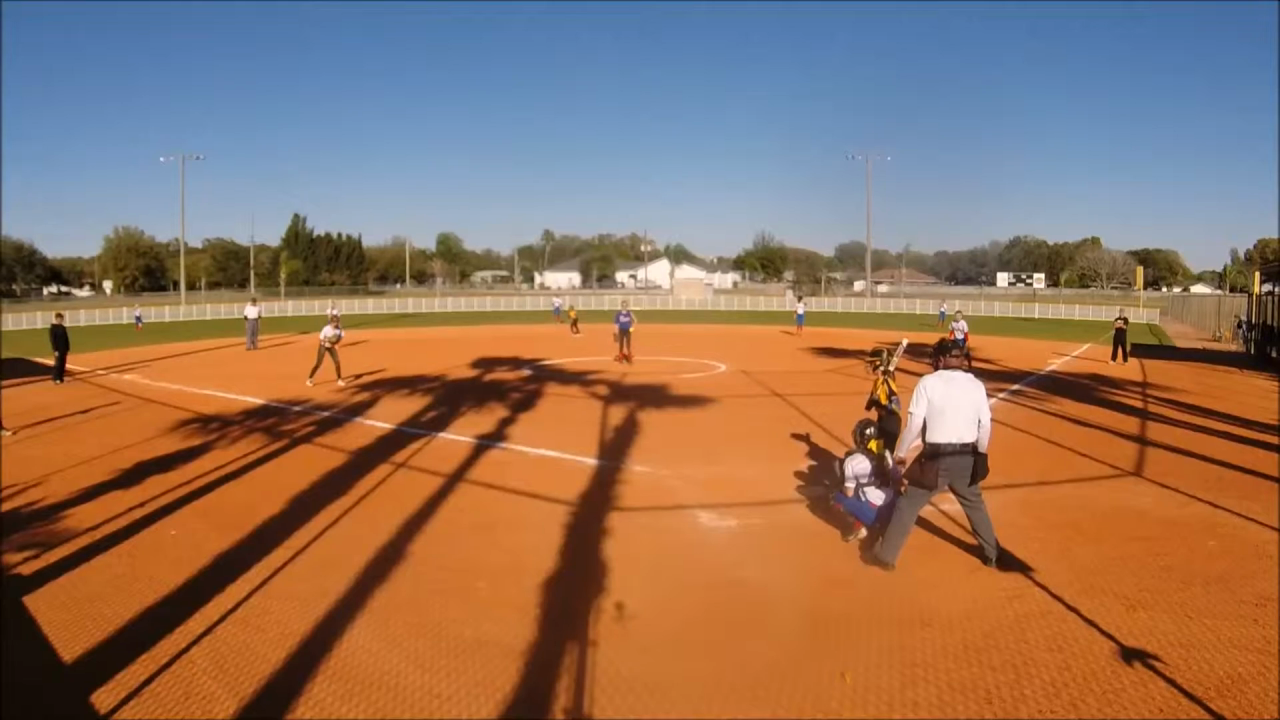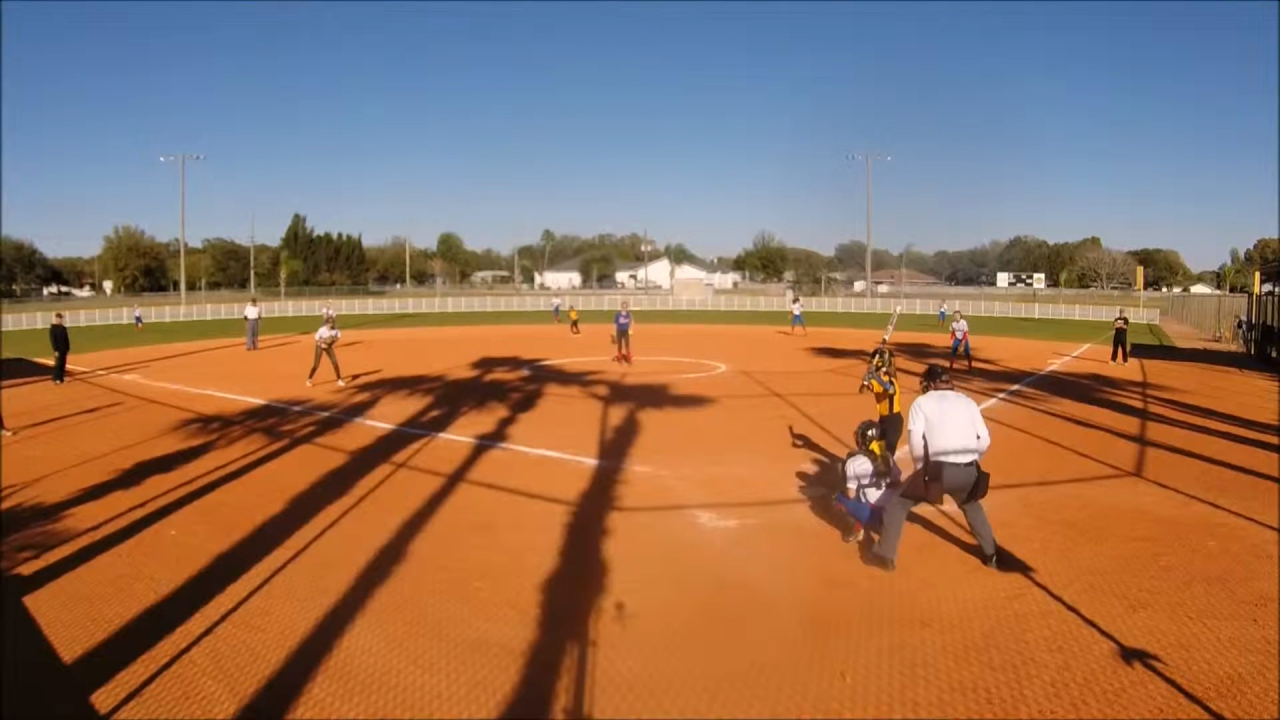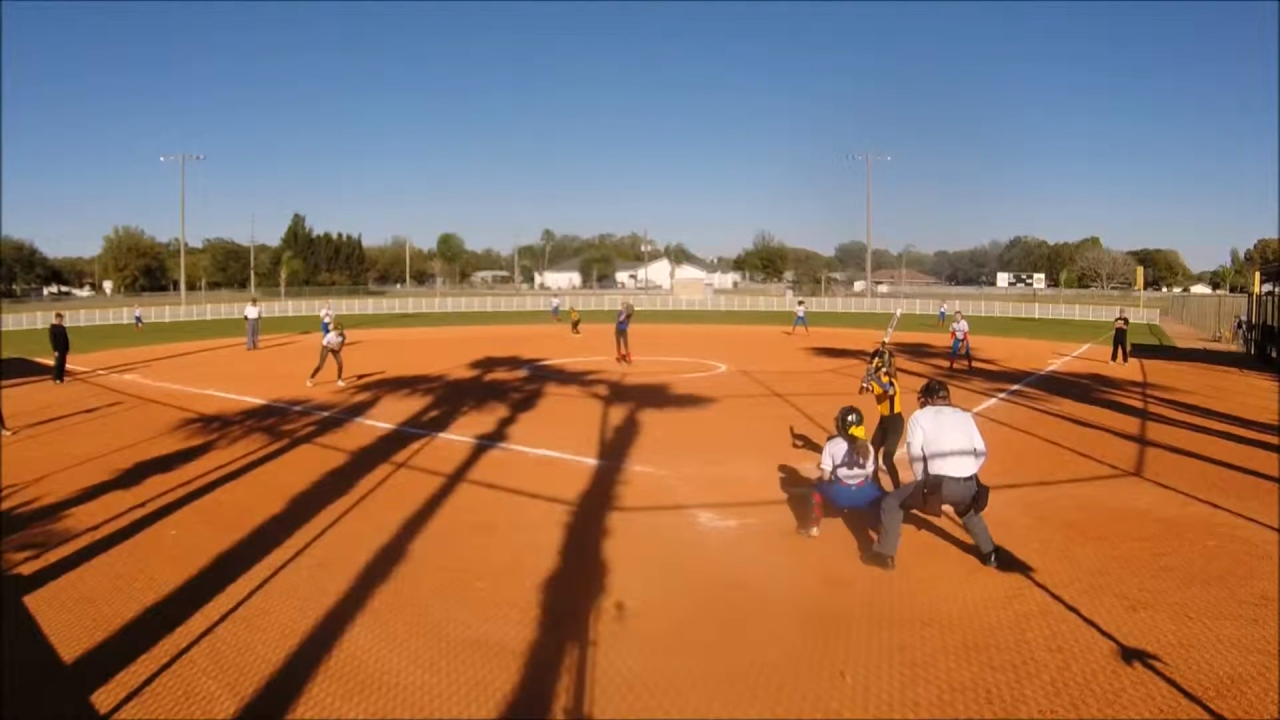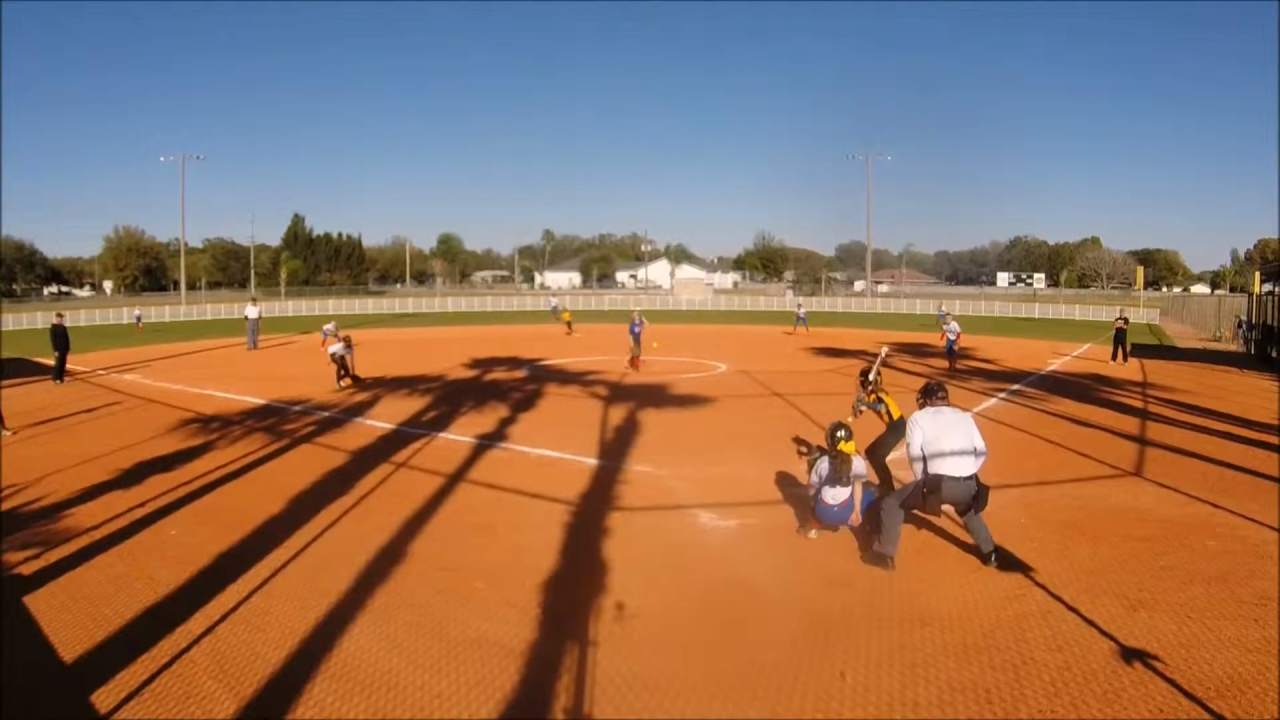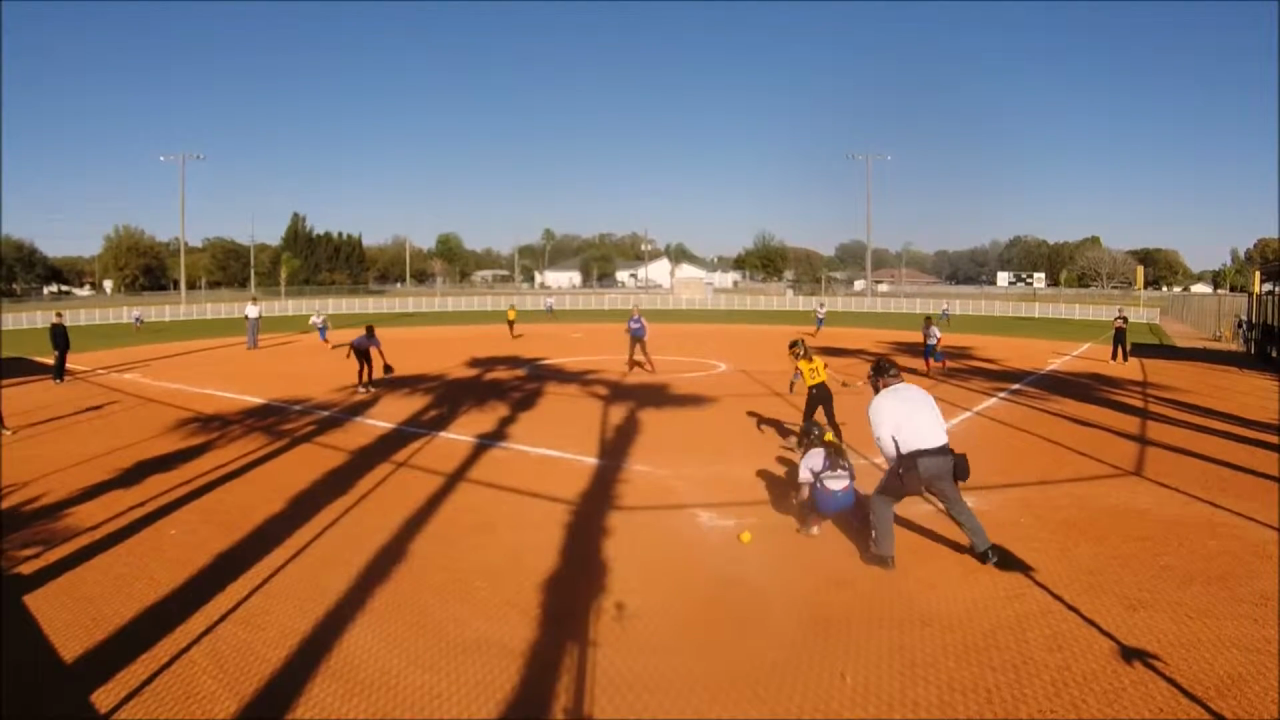
dt=1s
person 1, frame 1
left shoulder: (929, 382)
right shoulder: (976, 385)
left elbow: (914, 422)
right elbow: (985, 424)
left wrist: (900, 452)
right wrist: (979, 455)
left hip: (936, 455)
right hip: (966, 456)
left knee: (908, 504)
right knee: (975, 504)
left ankle: (885, 555)
right ankle: (993, 554)
person 1, frame 2
left shoulder: (923, 401)
right shoulder: (969, 402)
left elbow: (915, 439)
right elbow: (984, 440)
left wrist: (921, 468)
left hip: (939, 470)
right hip: (969, 472)
left knee: (895, 503)
right knee: (971, 505)
left ankle: (884, 555)
right ankle: (991, 555)
person 1, frame 3
left shoulder: (920, 416)
right shoulder: (965, 416)
left elbow: (915, 453)
right elbow: (981, 452)
left wrist: (923, 481)
left hip: (939, 484)
right hip: (968, 486)
left knee: (891, 502)
right knee: (968, 510)
left ankle: (884, 554)
right ankle: (989, 554)
person 1, frame 4
left shoulder: (918, 417)
right shoulder: (965, 416)
left elbow: (914, 453)
right elbow: (981, 451)
left wrist: (923, 481)
left hip: (938, 483)
right hip: (968, 485)
left knee: (891, 503)
right knee: (968, 509)
left ankle: (884, 555)
right ankle: (989, 554)
person 1, frame 5
left shoulder: (878, 403)
right shoulder: (919, 391)
left elbow: (885, 443)
right elbow: (941, 426)
left wrist: (899, 469)
left hip: (914, 460)
right hip: (943, 456)
left knee: (880, 499)
right knee: (955, 503)
left ankle: (883, 554)
right ankle: (985, 549)
